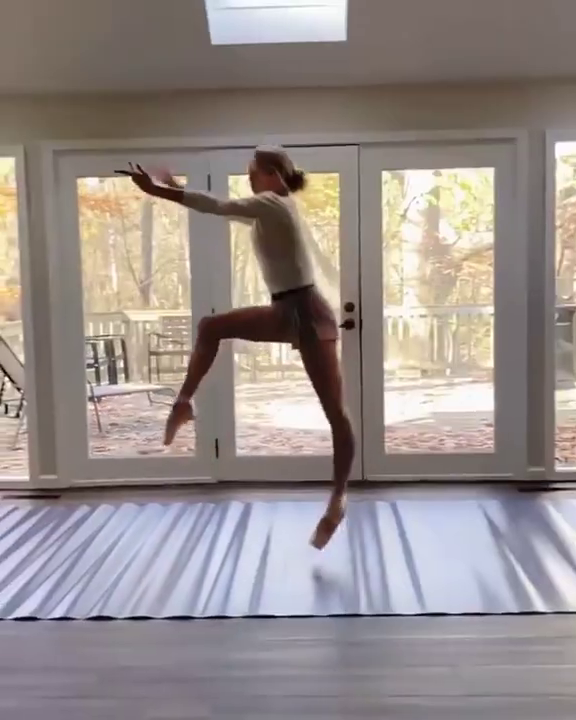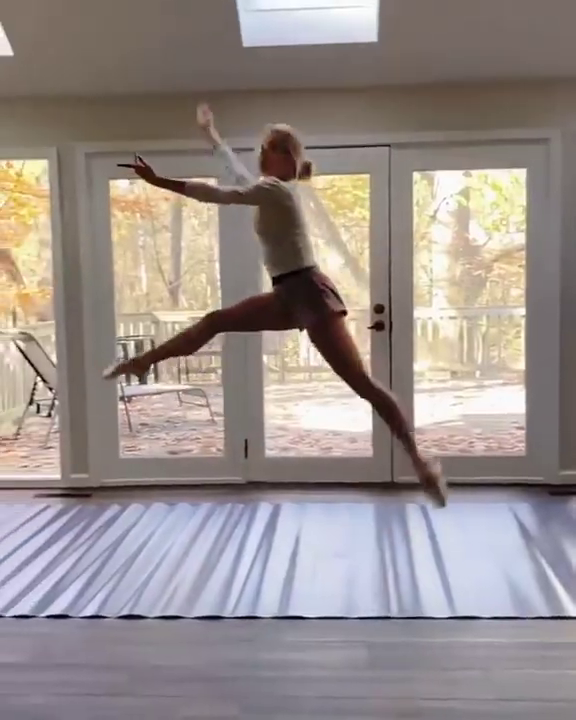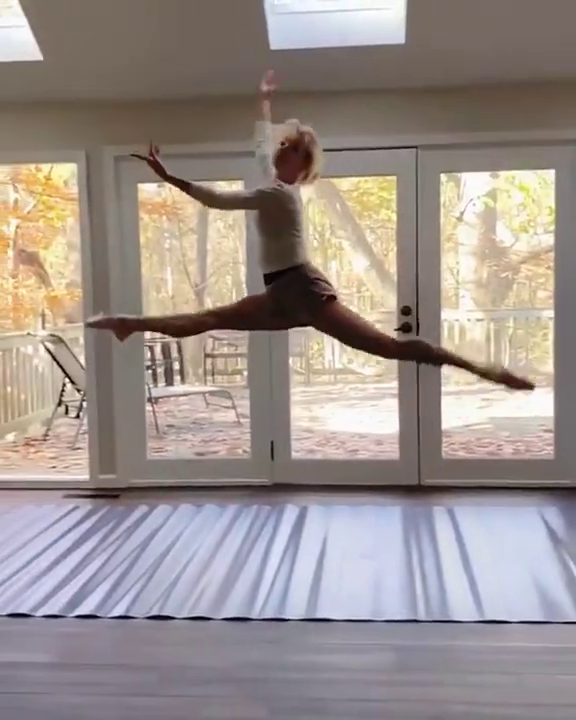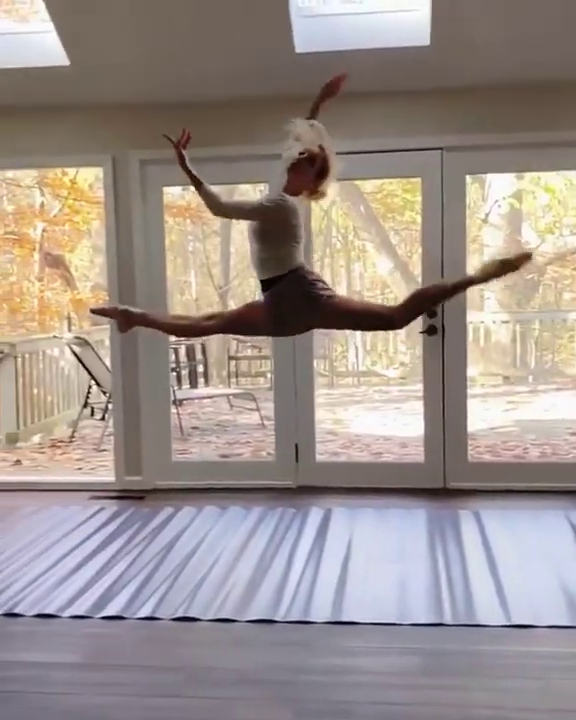
dt=0.5s
person 1, frame 1
left shoulder: (273, 204)
right shoulder: (270, 209)
left elbow: (216, 206)
right elbow: (221, 204)
left wrist: (158, 190)
right wrist: (175, 184)
left hip: (307, 313)
right hip: (285, 312)
left knee: (334, 410)
right knee: (211, 327)
left ankle: (337, 500)
right ankle: (183, 403)
person 1, frame 2
left shoulder: (275, 190)
right shoulder: (268, 189)
left elbow: (217, 195)
right elbow: (237, 167)
left wrist: (159, 180)
right wrist: (211, 133)
left hip: (311, 293)
right hip: (287, 296)
left knee: (362, 382)
right knee: (215, 321)
left ankle: (416, 456)
right ankle: (145, 360)
person 1, frame 3
left shoulder: (278, 193)
right shoulder: (276, 185)
left elbow: (217, 198)
right elbow: (261, 139)
left wrist: (170, 177)
right wrist: (265, 99)
left hip: (304, 292)
right hip: (280, 297)
left knee: (391, 347)
right knee: (207, 318)
right ankle: (131, 323)
person 1, frame 4
left shoulder: (280, 204)
right shoulder: (284, 199)
left elbow: (220, 207)
right elbow: (300, 135)
left wrist: (187, 169)
right wrist: (321, 100)
left hip: (303, 296)
right hip: (282, 305)
left knee: (397, 315)
right knee: (206, 325)
